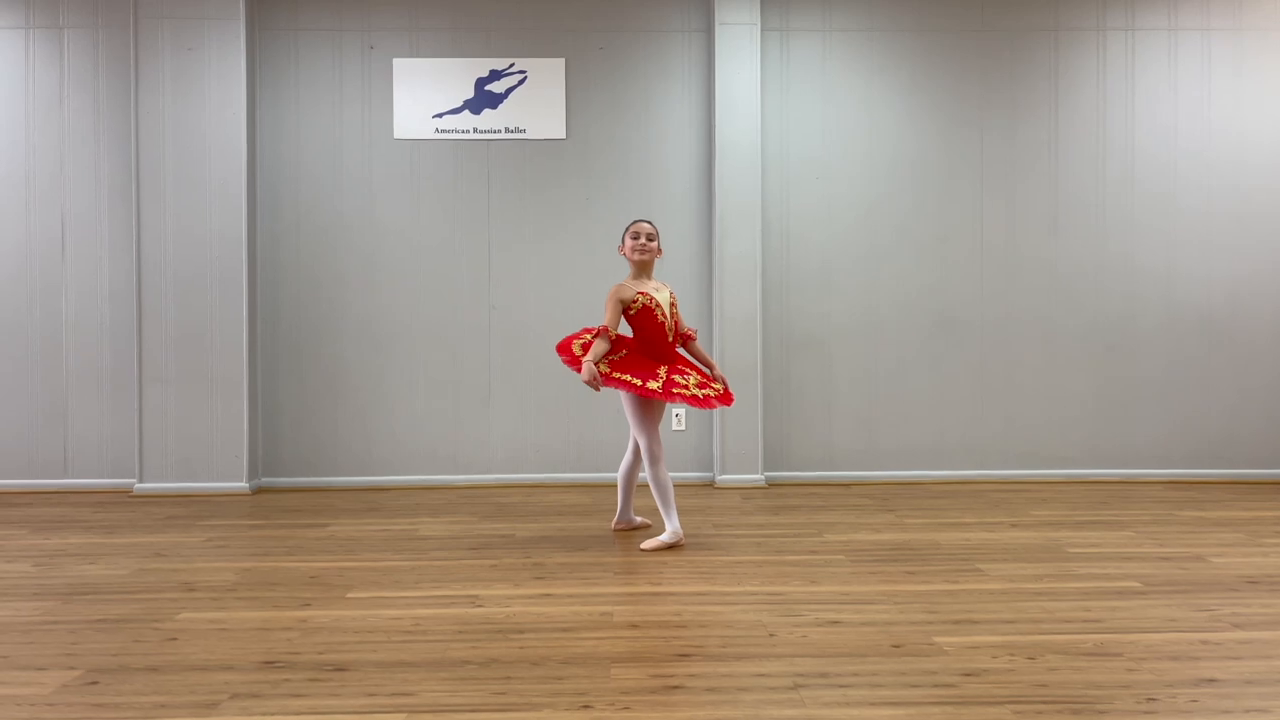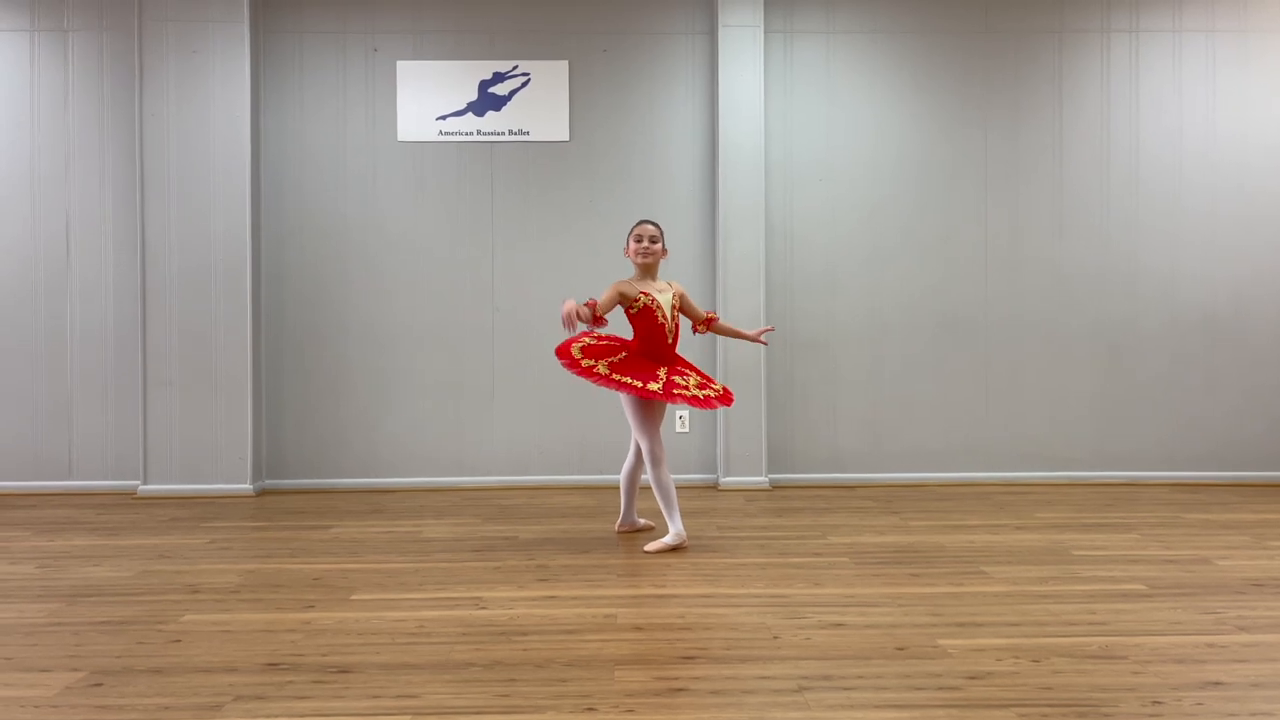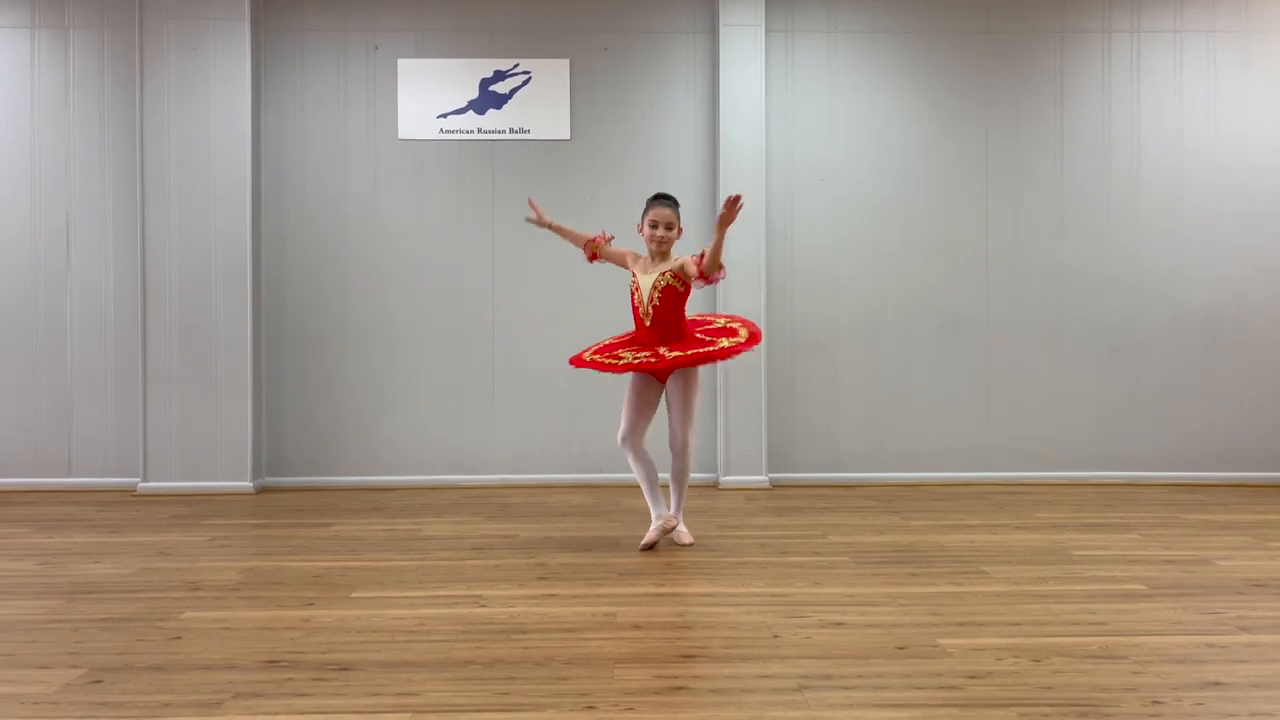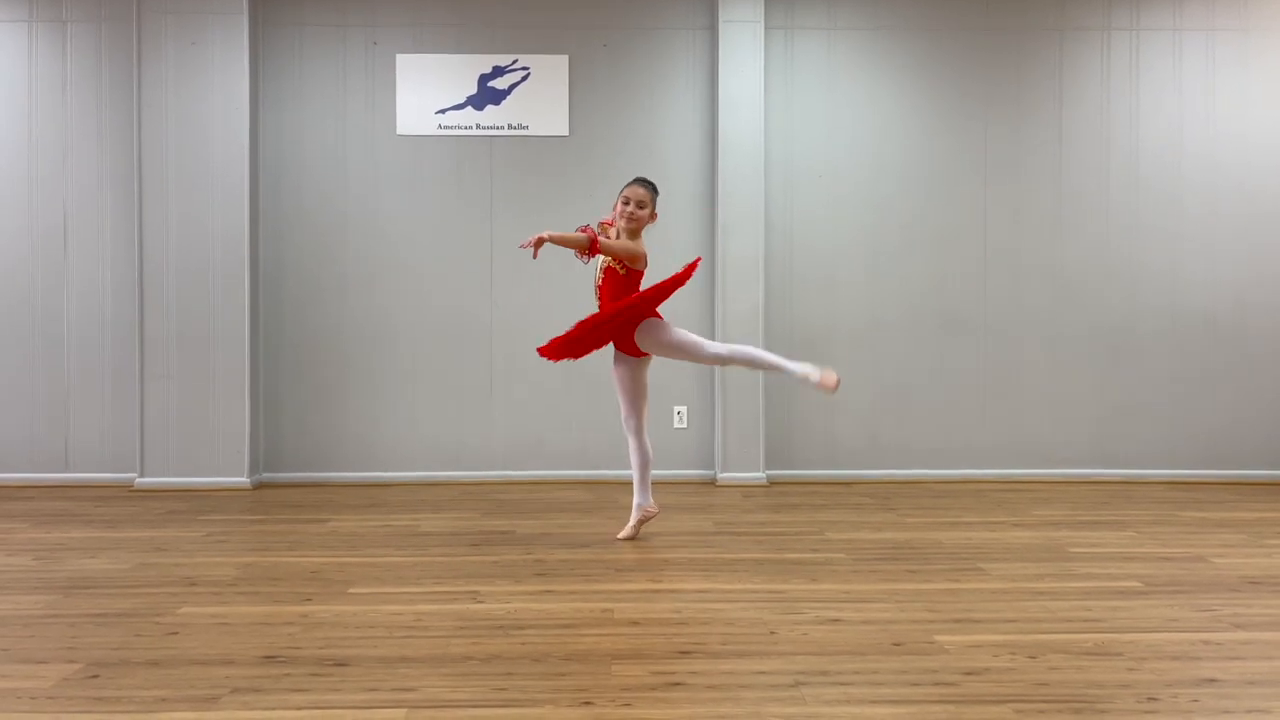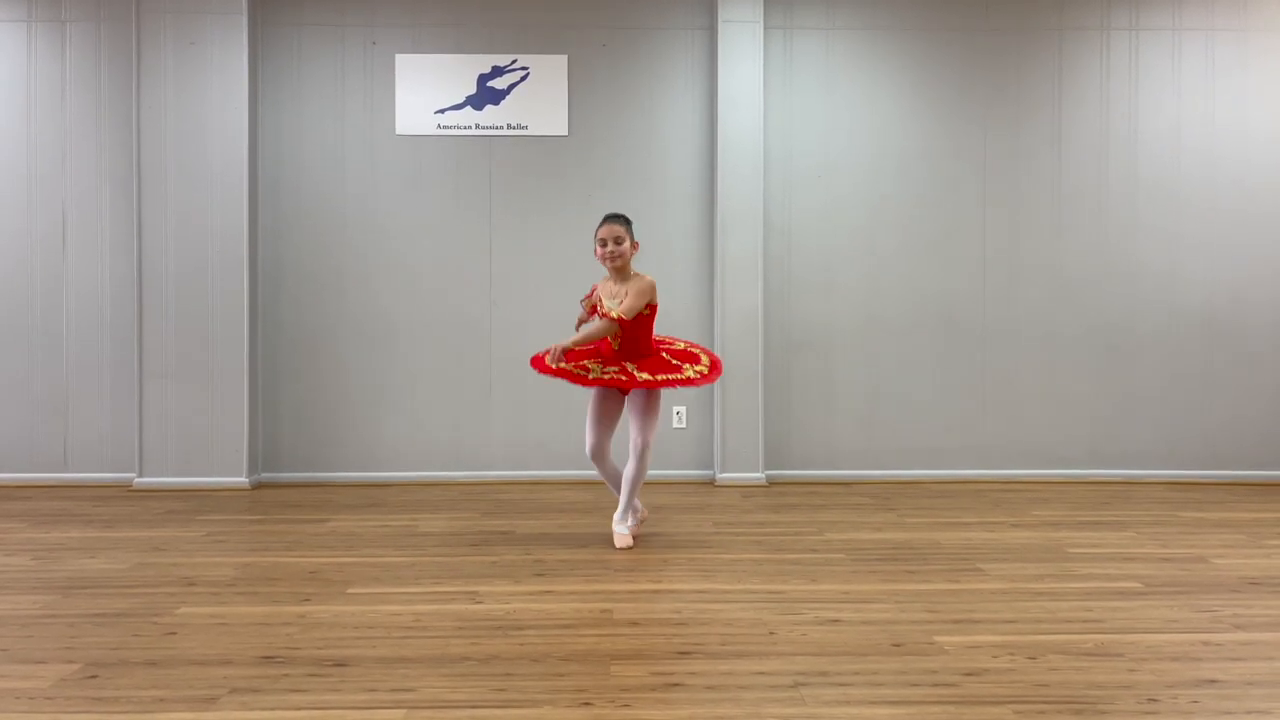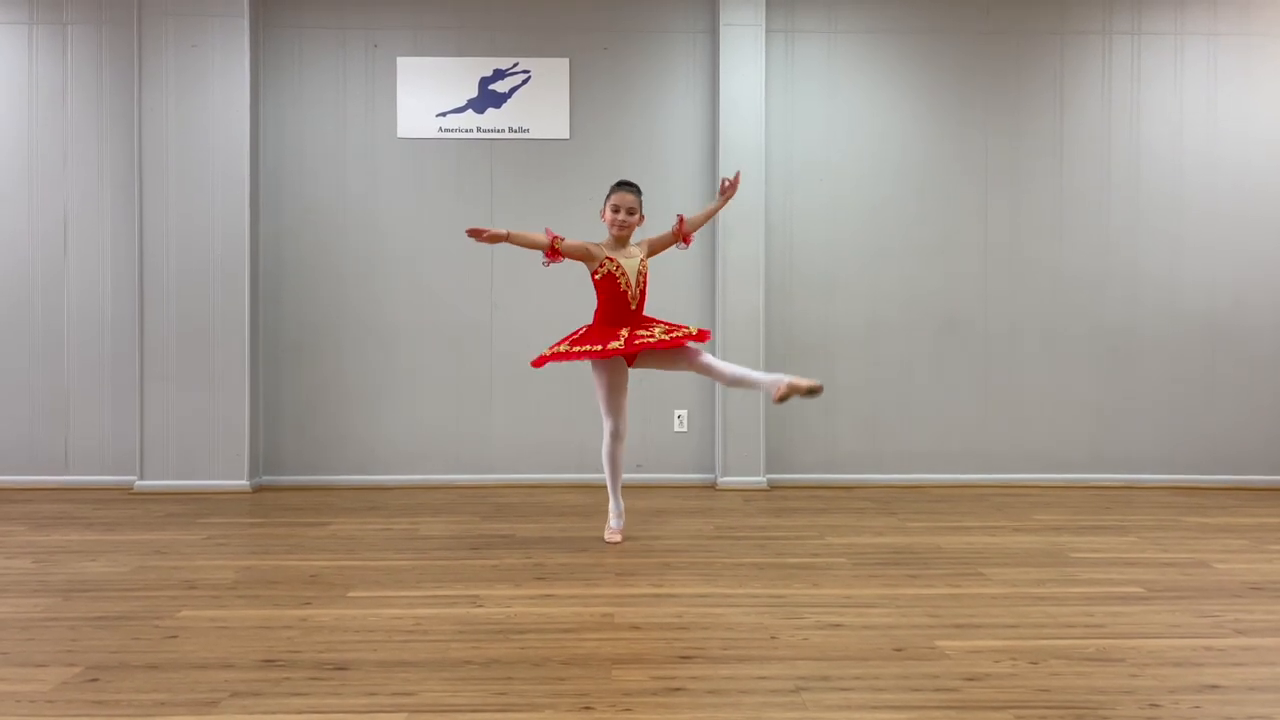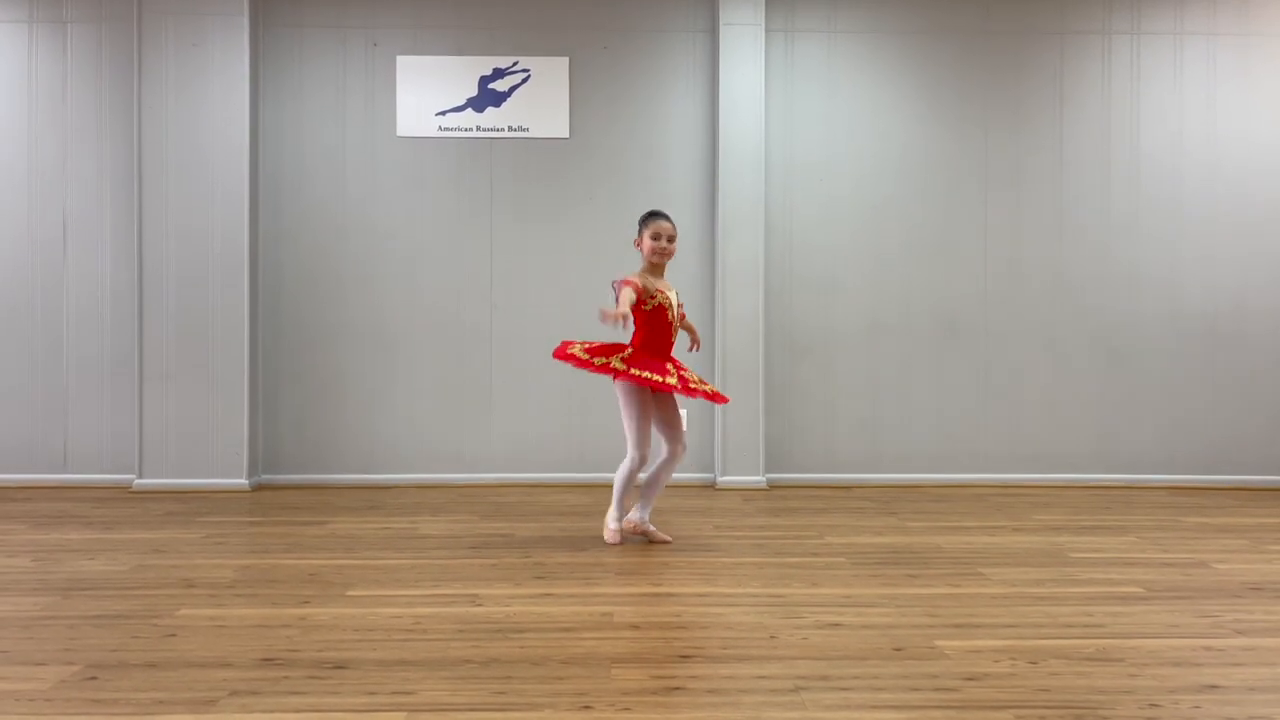
dt=0.7s
person 1, frame 1
left shoulder: (667, 290)
right shoulder: (621, 292)
left elbow: (684, 336)
right elbow: (606, 335)
left wrist: (712, 367)
right wrist: (588, 362)
left hip: (663, 372)
right hip: (635, 370)
left knee: (639, 448)
right knee: (652, 450)
left ankle: (624, 515)
right ankle: (673, 528)
person 1, frame 2
left shoulder: (675, 290)
right shoulder: (624, 288)
left elbow: (704, 321)
right elbow: (592, 314)
left wrist: (746, 335)
right wrist: (572, 306)
left hip: (663, 373)
right hip: (635, 371)
left knee: (641, 449)
right knee: (653, 451)
left ankle: (628, 517)
right ankle: (677, 530)
person 1, frame 3
left shoulder: (683, 264)
right shoulder: (633, 261)
left elbow: (709, 272)
right elbow: (593, 246)
left wrist: (721, 231)
right wrist: (549, 223)
left hip: (684, 354)
right hip: (645, 357)
left knee: (681, 443)
right knee: (630, 438)
left ankle: (676, 518)
right ankle: (660, 516)
person 1, frame 4
left shoulder: (633, 249)
right shoulder: (613, 233)
left elbow: (592, 243)
right elbow: (598, 232)
left wrist: (547, 237)
left hip: (640, 328)
right hip: (622, 340)
left knee: (717, 353)
right knee: (633, 425)
left ankle: (804, 371)
right ankle: (642, 505)
person 1, frame 5
left shoulder: (645, 284)
right shoulder: (600, 288)
left elbow: (617, 322)
left wrist: (570, 342)
left hip: (647, 369)
right hip: (608, 371)
left knee: (641, 444)
right knee: (595, 450)
left ankle: (623, 516)
right ankle: (633, 507)
person 1, frame 6
left shoulder: (644, 249)
right shoulder: (591, 251)
left elbow: (686, 229)
right elbow: (549, 245)
left wrist: (723, 200)
right wrist: (502, 235)
left hip: (642, 339)
right hip: (605, 343)
left knee: (701, 360)
right knee: (615, 428)
left ankle: (776, 383)
right ankle: (616, 512)
person 1, frame 7
left shoulder: (665, 284)
right shoulder: (637, 280)
right elbow: (626, 290)
left wrist: (691, 330)
right wrist: (622, 310)
left hip: (660, 370)
right hip: (633, 369)
left knee: (676, 448)
right knee: (639, 454)
left ankle: (637, 517)
right ankle: (615, 515)
